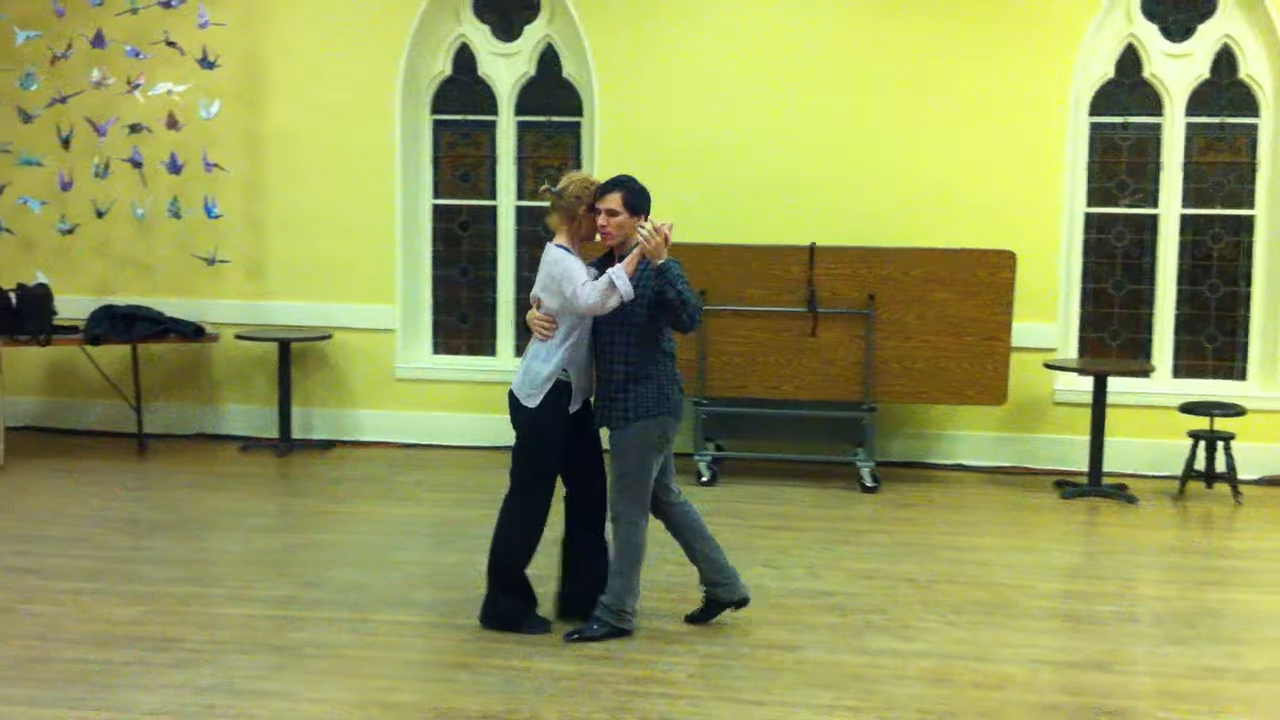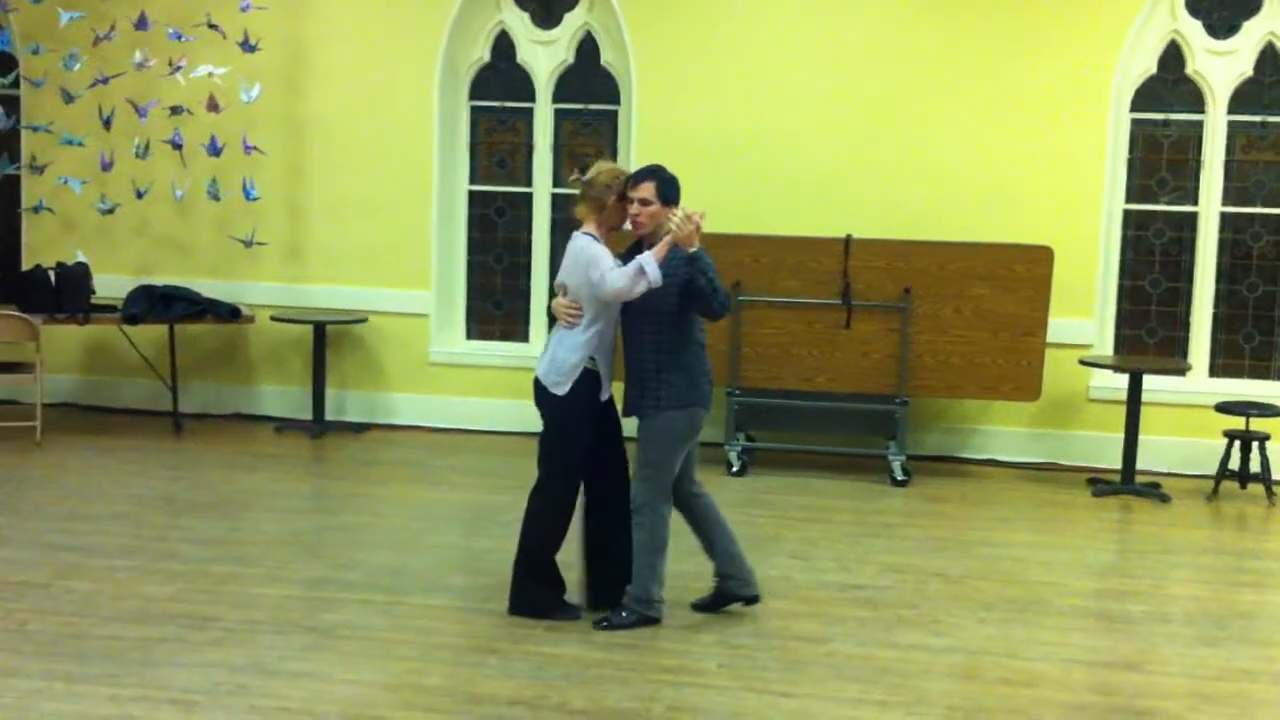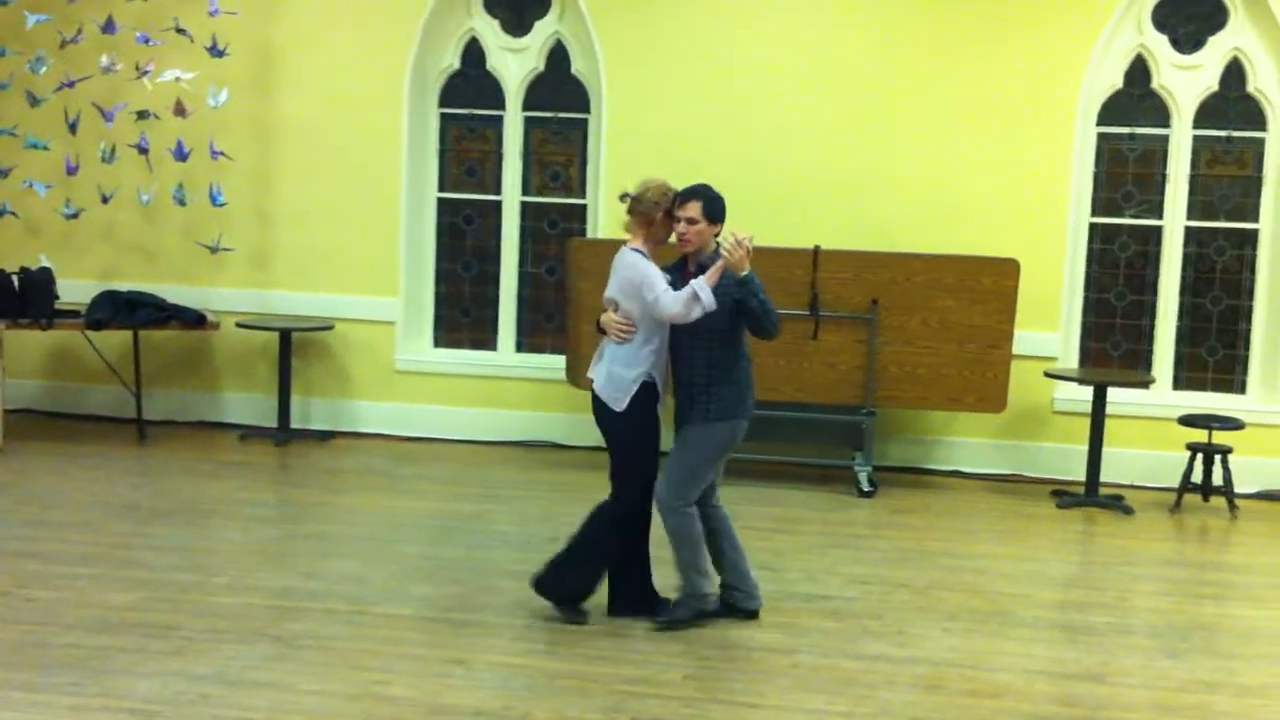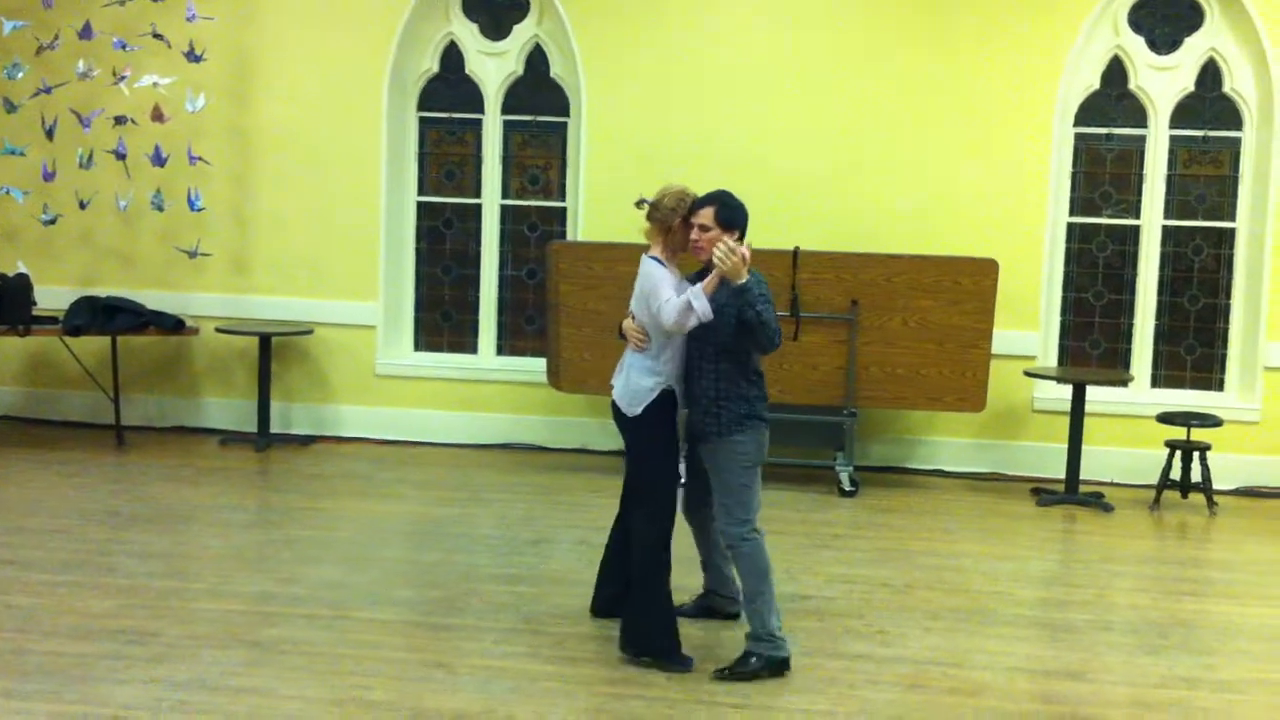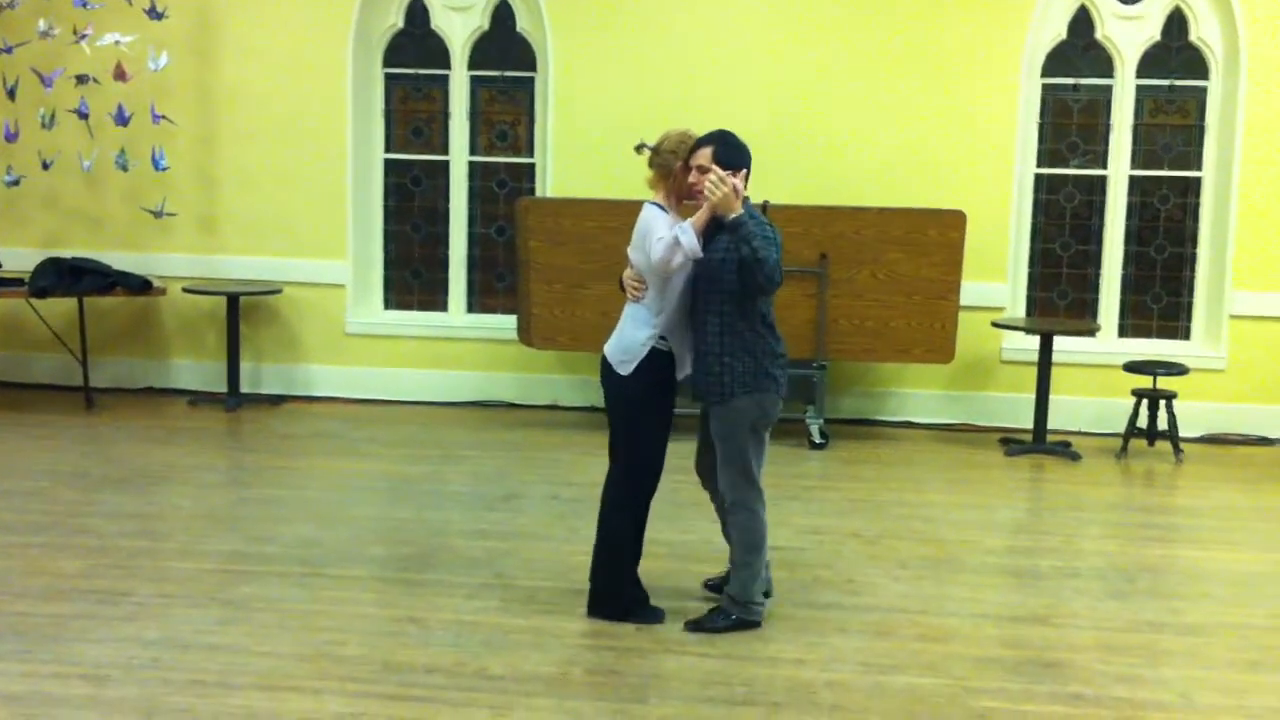
dt=0.7s
person 1, frame 1
left shoulder: (658, 269)
right shoulder: (598, 270)
left elbow: (688, 320)
left wrist: (660, 261)
right wrist: (535, 316)
left hip: (647, 405)
right hip: (627, 405)
left knee: (627, 510)
right knee: (665, 499)
left ankle: (616, 613)
right ankle: (723, 585)
person 1, frame 2
left shoulder: (685, 260)
right shoulder: (628, 260)
left elbow: (717, 309)
left wrist: (691, 250)
right wrist: (560, 304)
left hip: (677, 396)
right hip: (656, 395)
left knee: (648, 496)
right knee: (684, 489)
left ankle: (643, 602)
right ankle: (736, 579)
person 1, frame 3
left shoulder: (731, 277)
right shoulder: (670, 277)
left elbow: (767, 329)
right elbow: (631, 311)
left wrist: (743, 274)
right wrist: (608, 318)
left hip: (721, 409)
right hip: (693, 407)
left knee: (673, 497)
right knee: (701, 501)
left ankle: (697, 597)
right ankle: (741, 595)
person 1, frame 4
left shoulder: (748, 286)
right shoulder: (698, 283)
left elbow: (768, 341)
left wrist: (740, 281)
right wrist: (631, 325)
left hip: (738, 427)
right hip: (704, 423)
left knee: (739, 530)
right knee: (698, 511)
left ankle: (769, 646)
right ankle: (721, 596)
person 1, frame 5
left shoulder: (754, 229)
right shoulder: (707, 231)
left elbow: (768, 280)
left wrist: (734, 215)
right wrist: (633, 276)
left hip: (748, 381)
right hip: (721, 379)
left knee: (740, 489)
right knee: (713, 476)
left ankle: (744, 603)
right ankle: (751, 574)
person 2, frame 1
left shoulder: (568, 259)
right shoulder: (560, 261)
right elbow: (591, 301)
right wrist: (639, 254)
left hip: (569, 396)
right hip: (543, 398)
left knee: (588, 492)
right knee: (529, 499)
left ankle: (583, 596)
right ankle: (504, 606)
person 2, frame 2
left shoulder: (589, 247)
right shoulder: (588, 250)
right elbow: (619, 287)
right wrist: (667, 243)
left hip: (588, 383)
right hip: (568, 385)
left knee: (610, 483)
right knee: (558, 485)
left ankle: (609, 585)
right ankle: (533, 593)
person 2, frame 3
left shoulder: (632, 259)
right shoulder: (638, 267)
right elbow: (674, 309)
right wrist: (721, 267)
left hip: (626, 391)
right hip: (627, 394)
left knee: (637, 494)
right knee: (629, 496)
left ankle: (632, 593)
right ankle: (564, 580)
person 2, frame 4
left shoulder: (662, 269)
right shoulder: (656, 272)
right elbow: (675, 318)
right wrist: (717, 277)
left hip: (649, 401)
right hip: (647, 403)
left knee: (641, 502)
right knee: (655, 513)
left ankle: (613, 596)
right ankle: (649, 637)
person 2, frame 5
left shoulder: (667, 216)
right shoulder: (656, 218)
right elbow: (665, 258)
right wrist: (710, 209)
left hip: (653, 362)
right hip: (636, 365)
left knee: (642, 474)
right knee: (631, 476)
left ankle: (616, 585)
right ankle: (615, 596)
